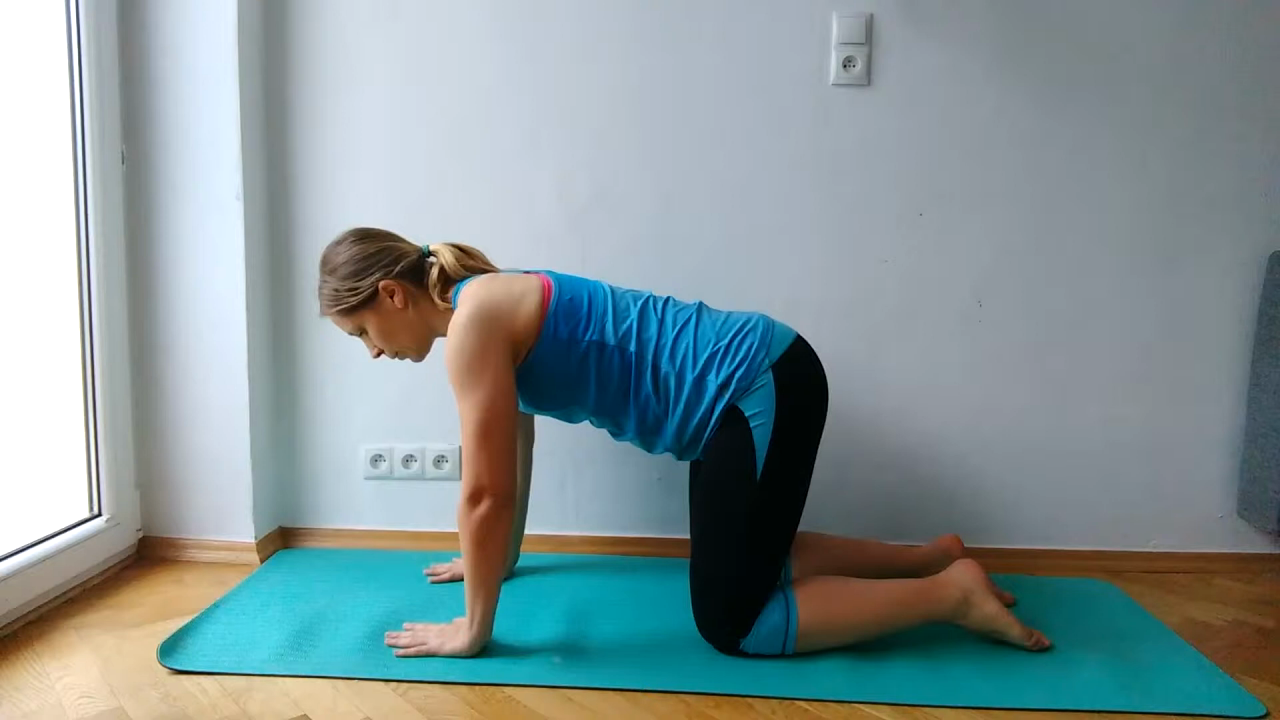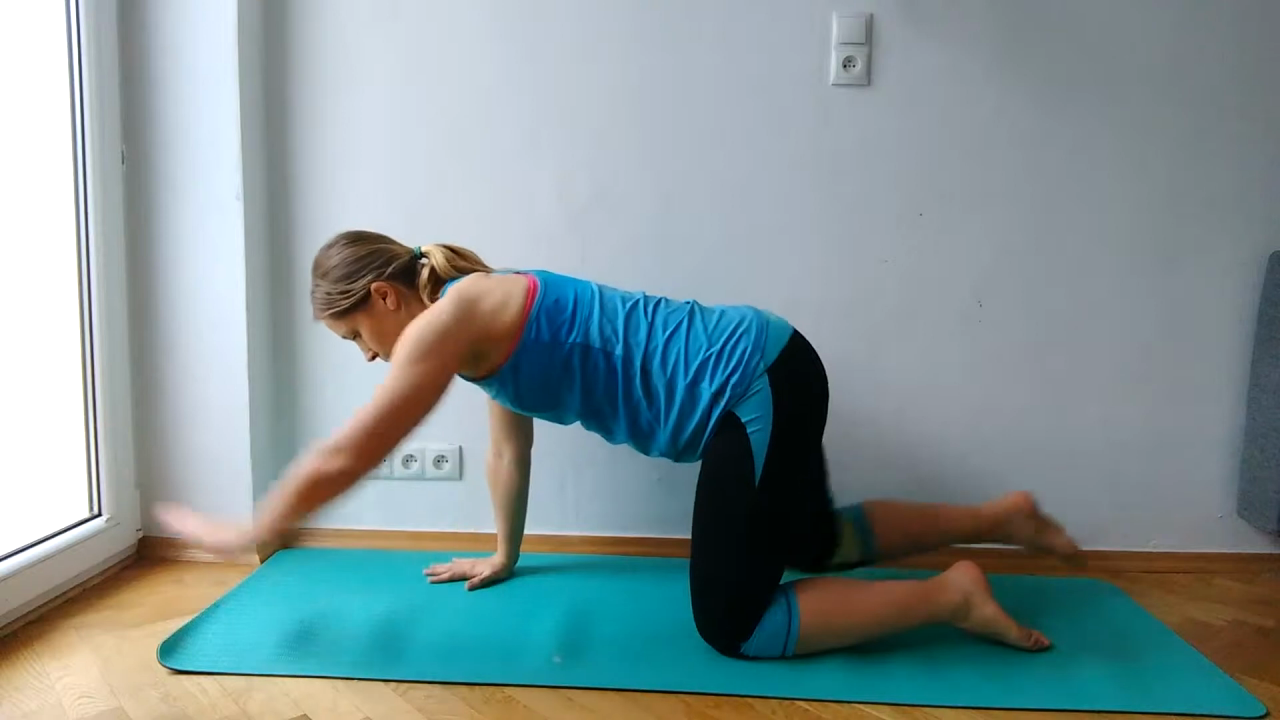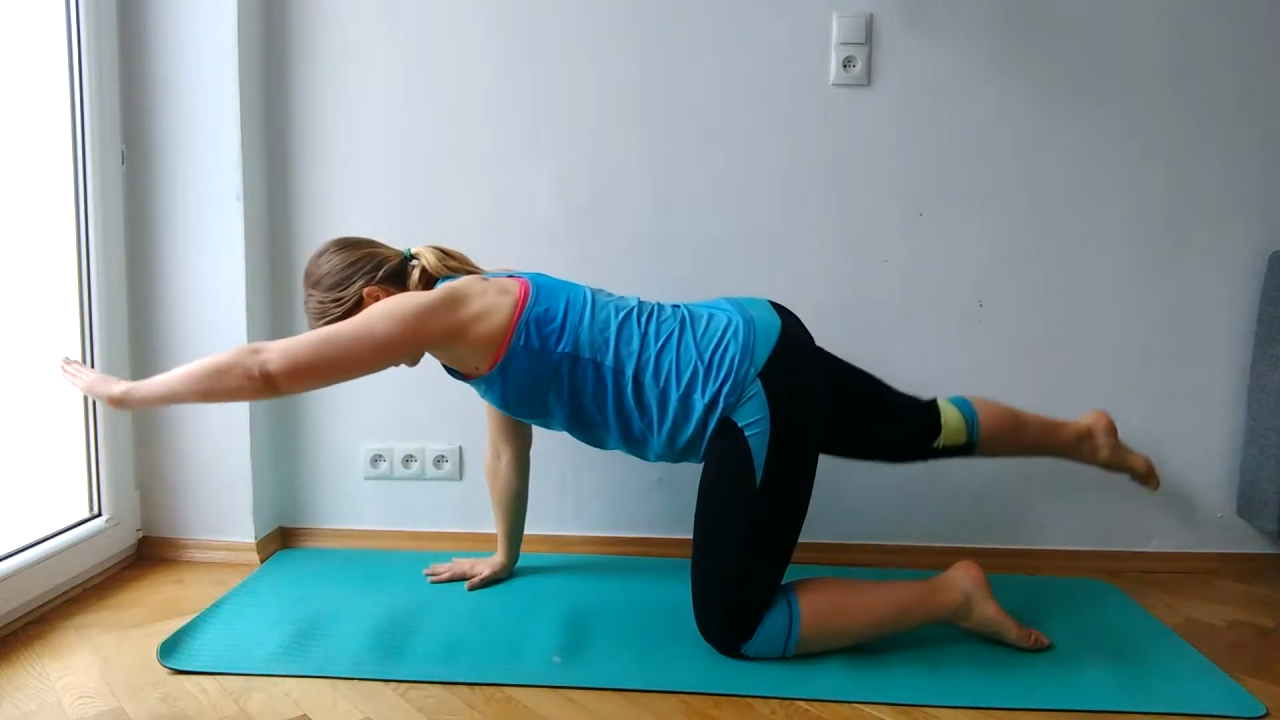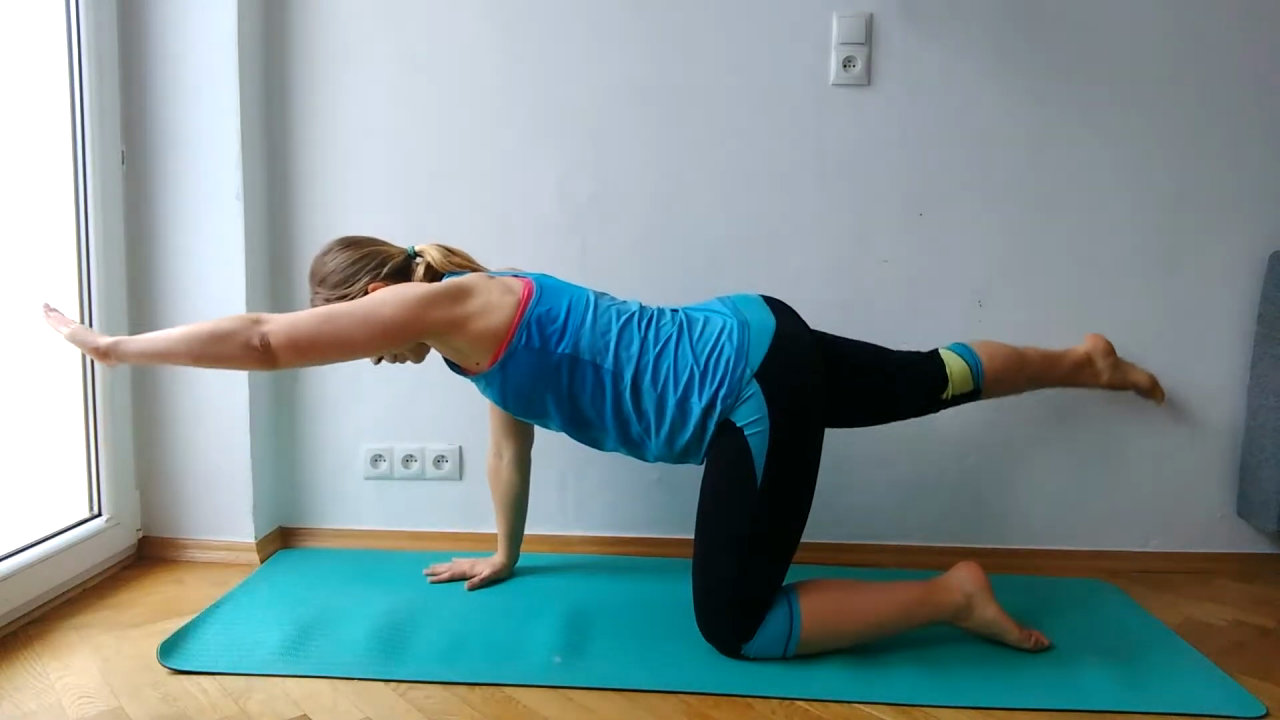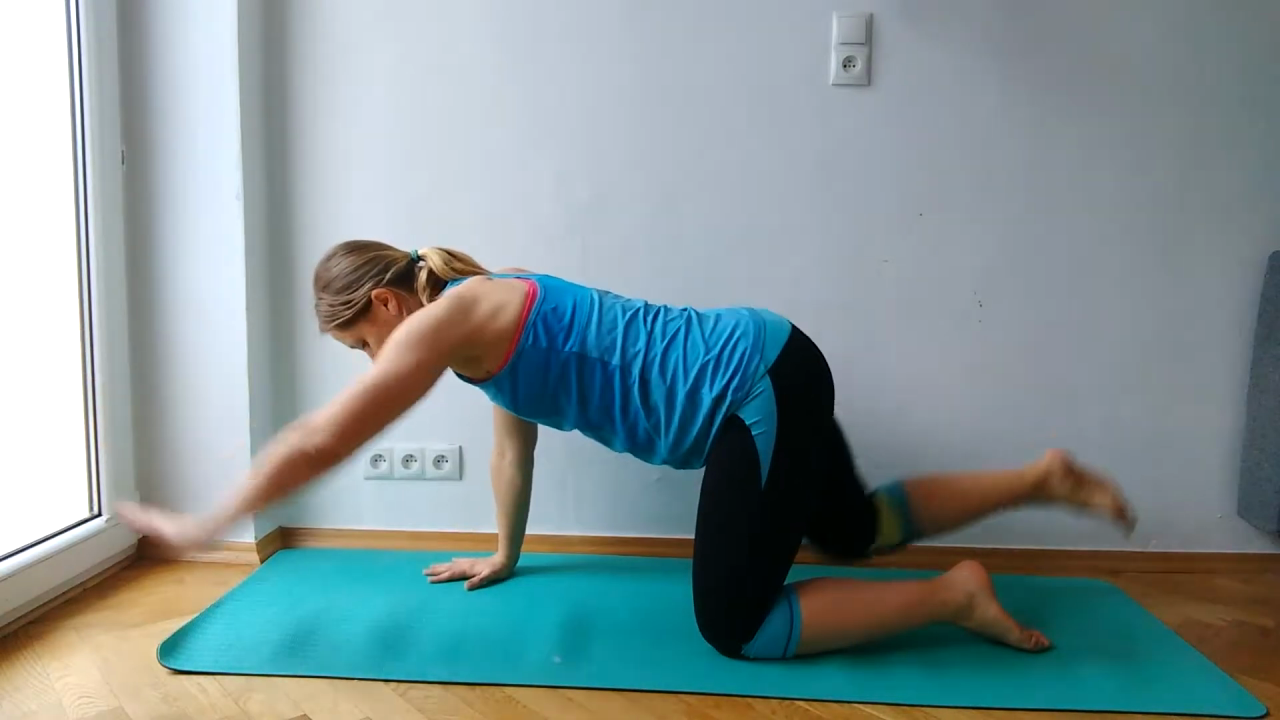
dt=0.5s
person 1, frame 1
left shoulder: (473, 320)
right shoulder: (490, 306)
left elbow: (484, 492)
right elbow: (513, 457)
left wrist: (473, 628)
right wrist: (499, 556)
left hip: (761, 387)
right hip: (748, 385)
left knee: (731, 622)
right knee: (747, 560)
left ankle: (953, 594)
right ankle: (930, 559)
person 1, frame 2
left shoulder: (450, 320)
right shoulder: (473, 316)
left elbow: (345, 456)
right elbow: (507, 443)
left wrist: (248, 533)
right wrist: (503, 553)
left hip: (758, 388)
right hip: (757, 373)
left knee: (731, 624)
right knee: (811, 542)
left ankle: (951, 594)
right ankle: (1000, 518)
person 1, frame 3
left shoulder: (441, 313)
right shoulder: (477, 312)
left elbow: (268, 368)
right elbow: (508, 440)
left wrist: (128, 390)
right wrist: (502, 554)
left hip: (751, 387)
right hip: (757, 353)
left knee: (733, 624)
right knee: (917, 428)
left ankle: (951, 596)
right ankle: (1087, 437)
person 1, frame 4
left shoulder: (450, 304)
right shoulder: (479, 314)
left elbow: (266, 340)
right elbow: (510, 439)
left wrist: (115, 346)
right wrist: (501, 555)
left hip: (750, 383)
right hip: (754, 348)
left knee: (733, 623)
right knee: (928, 381)
left ankle: (952, 593)
right ankle: (1089, 364)
person 1, frame 5
left shoulder: (444, 321)
right shoulder: (478, 311)
left elbow: (323, 443)
right elbow: (515, 437)
left wrist: (209, 522)
right wrist: (501, 553)
left hip: (758, 388)
right hip: (761, 373)
left knee: (733, 622)
right knee: (851, 524)
left ankle: (955, 595)
right ankle: (1039, 479)
